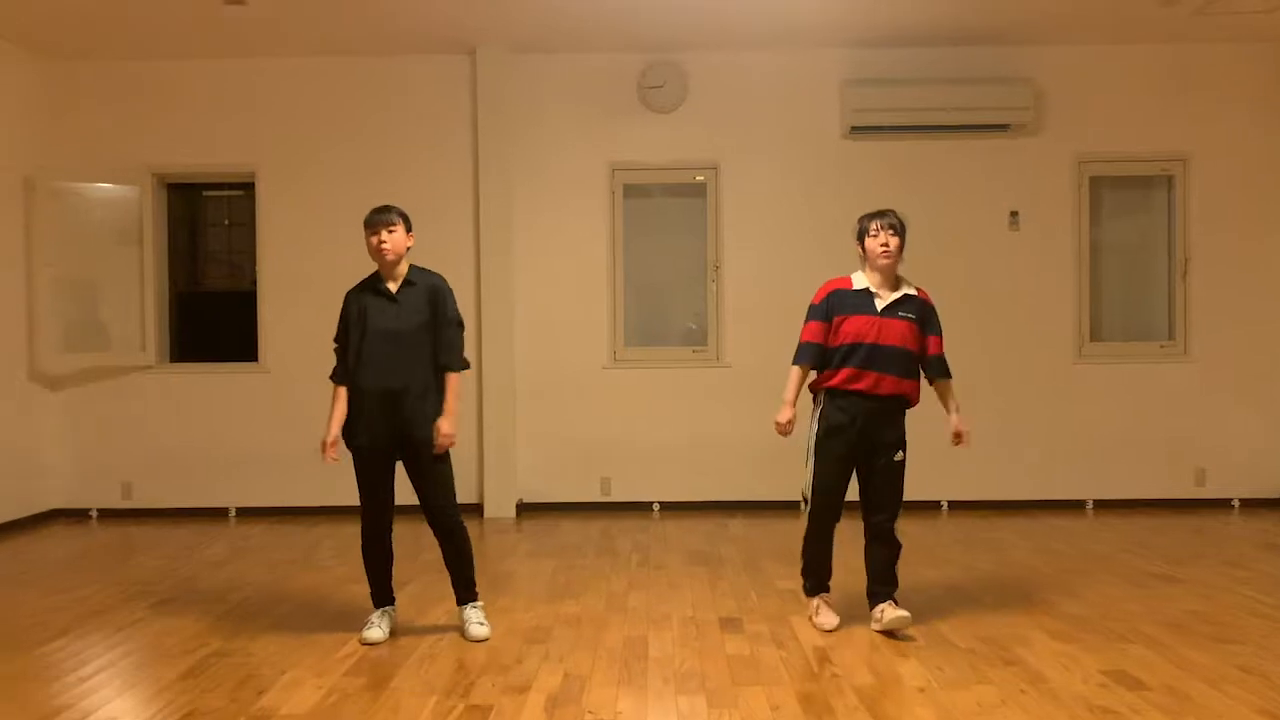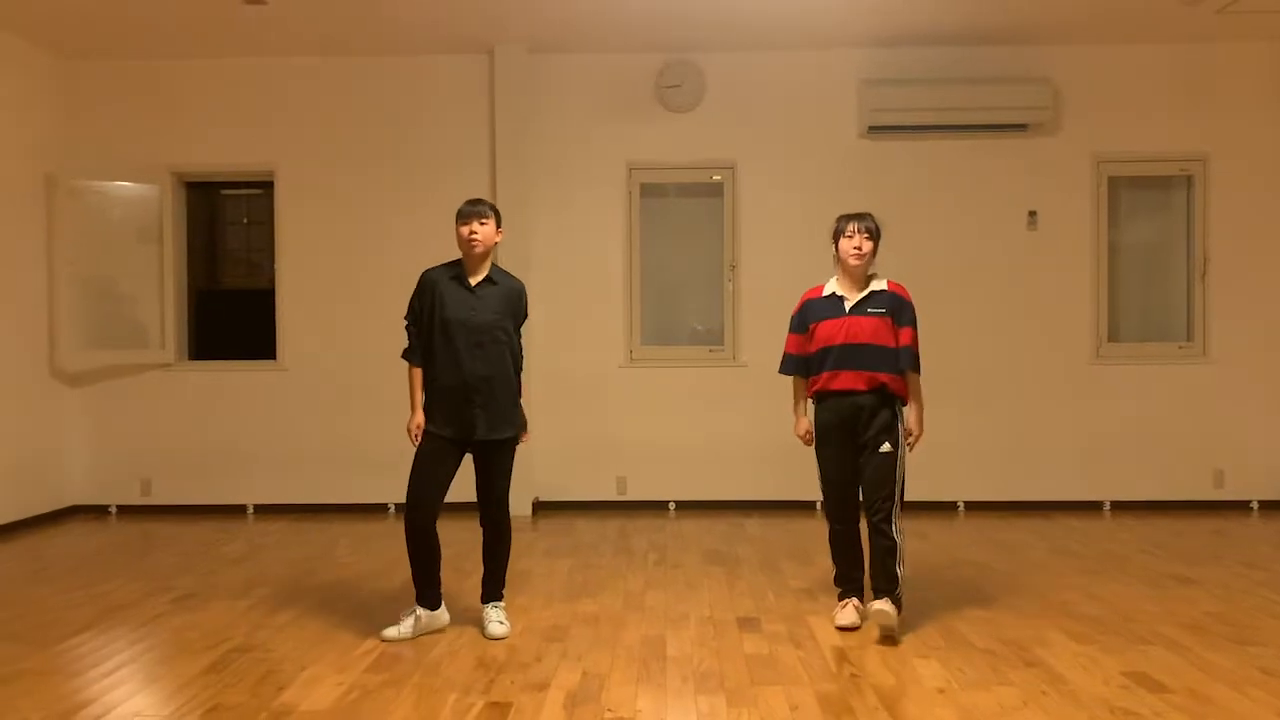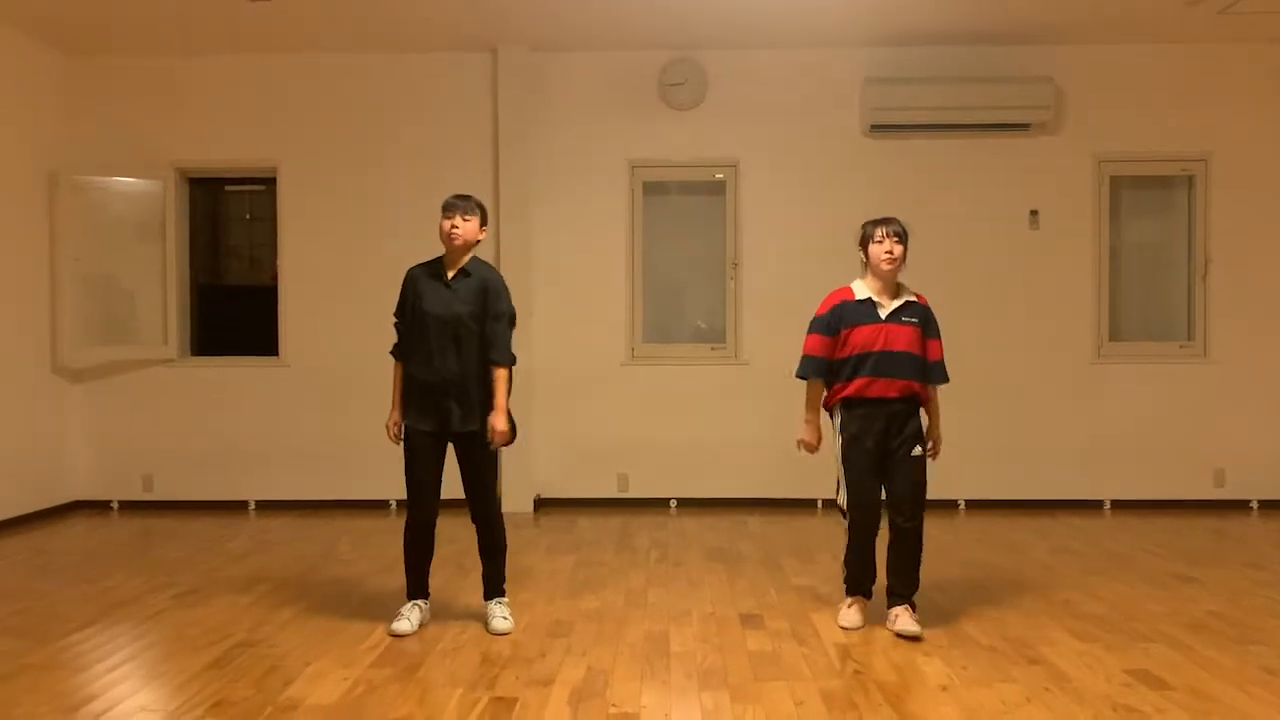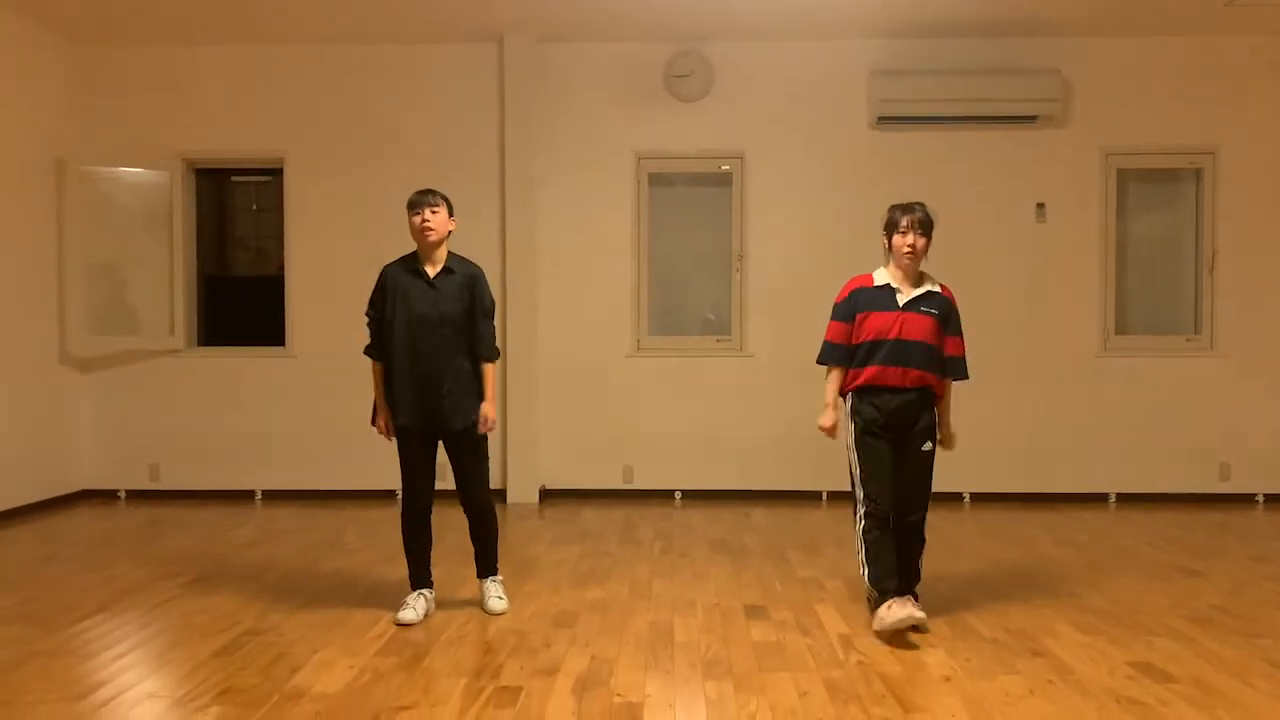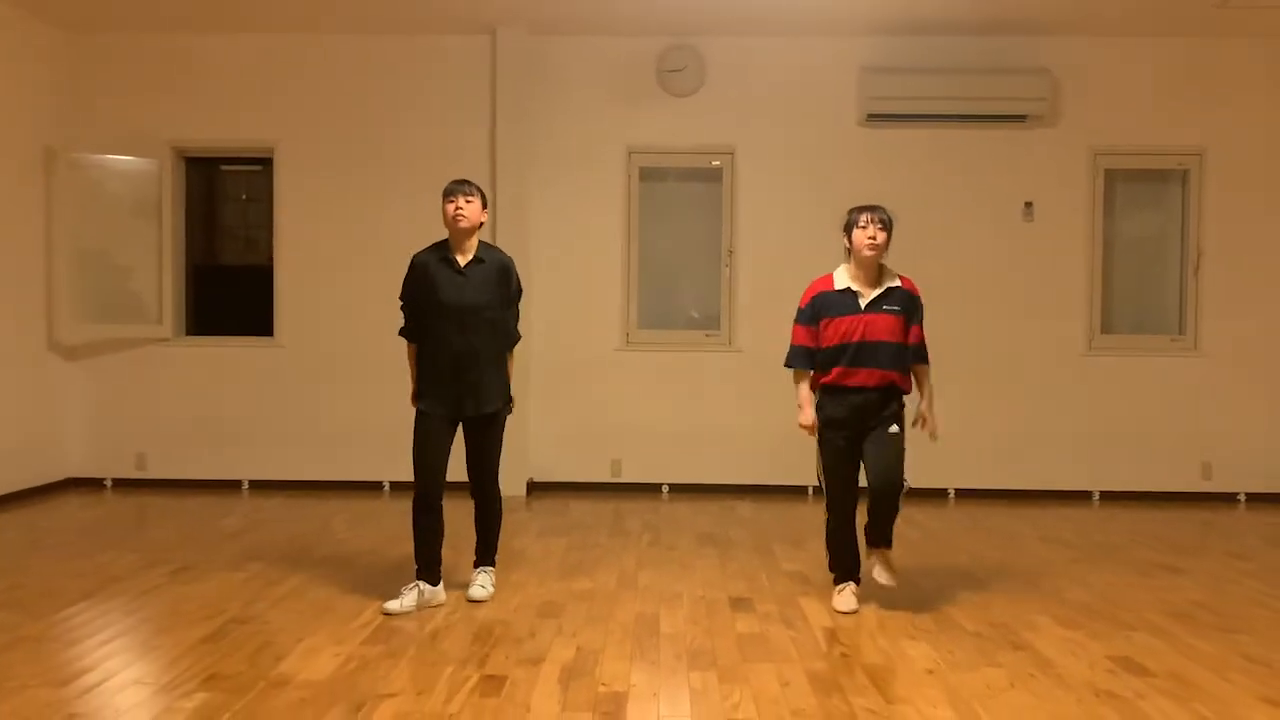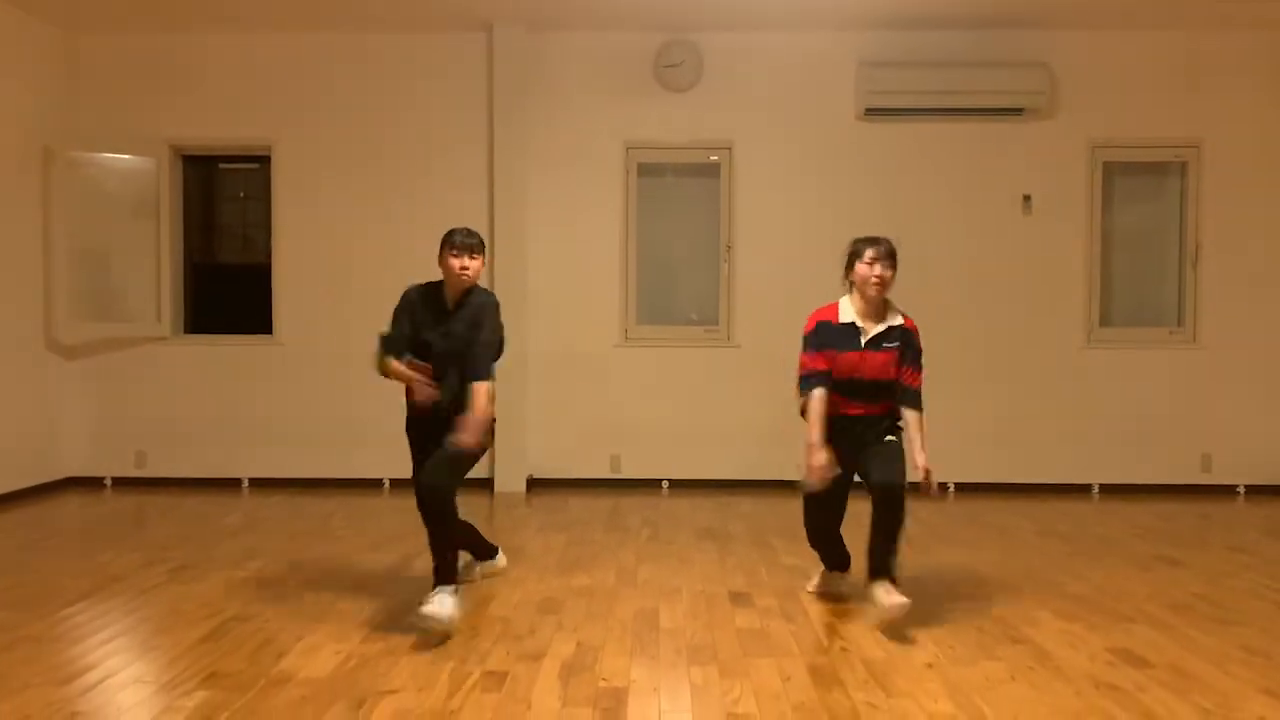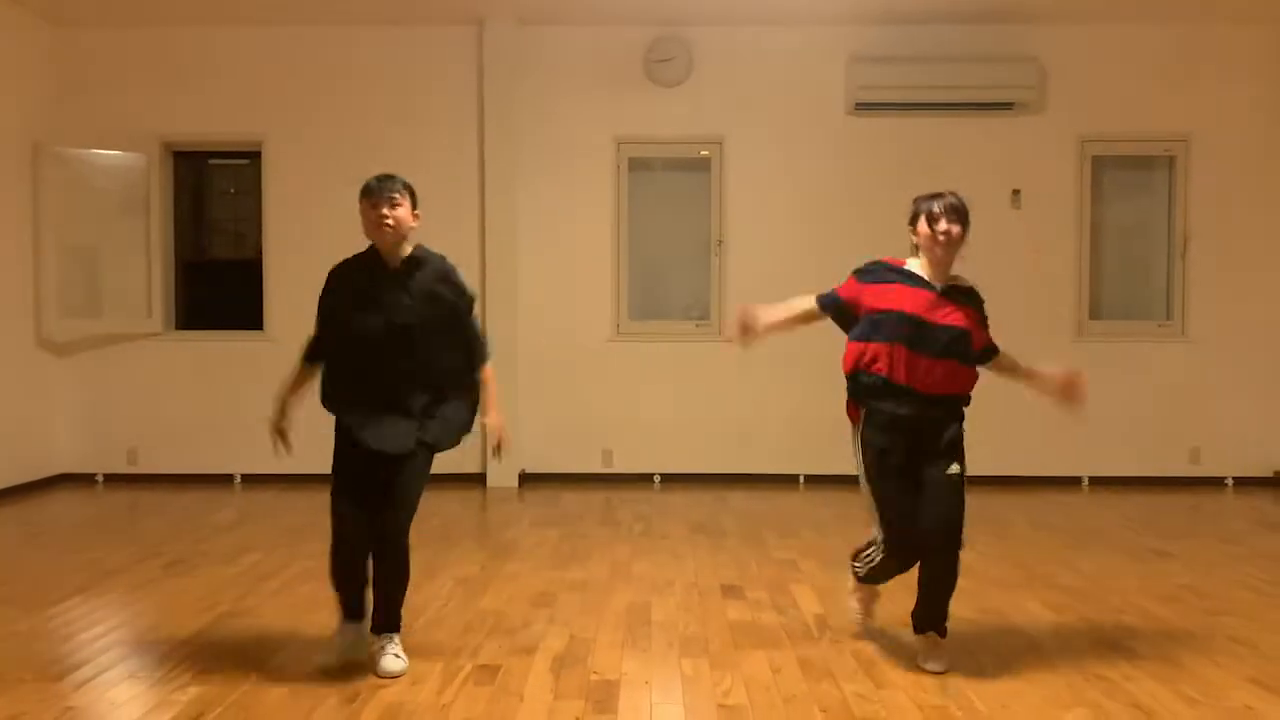
dt=0.7s
person 1, frame 1
left shoulder: (433, 289)
right shoulder: (357, 298)
left elbow: (451, 357)
right elbow: (344, 368)
left wrist: (448, 415)
right wrist: (335, 423)
left hip: (421, 423)
right hip: (370, 425)
left knee: (444, 516)
right knee: (375, 521)
left ankle: (470, 604)
right ankle: (383, 608)
person 1, frame 2
left shoulder: (511, 290)
right shoulder: (433, 283)
right elbow: (417, 351)
left wrist: (519, 409)
right wrist: (417, 409)
left hip: (497, 419)
right hip: (443, 418)
left knee: (495, 515)
right knee: (419, 512)
left ankle: (493, 603)
right ankle: (429, 607)
person 1, frame 3
left shoulder: (488, 281)
right shoulder: (416, 279)
left elbow: (500, 350)
right elbow: (404, 349)
left wrist: (500, 409)
right wrist: (396, 406)
left hip: (473, 411)
right hip: (423, 412)
left knee: (486, 509)
right knee: (420, 510)
left ankle: (496, 598)
right ankle: (417, 600)
person 1, frame 4
left shoulder: (470, 276)
right shoulder: (392, 277)
left elbow: (485, 344)
right elbow: (378, 347)
left wrist: (488, 399)
right wrist: (381, 404)
left hip: (461, 405)
right hip: (411, 408)
left knee: (476, 497)
right knee: (416, 501)
left ankle: (490, 579)
right ankle: (421, 589)
person 1, frame 5
left shoulder: (500, 266)
right shoulder: (423, 264)
left elbow: (509, 334)
right elbow: (412, 331)
left wrist: (505, 385)
right wrist: (415, 383)
left hip: (486, 393)
right hip: (435, 393)
left knee: (484, 485)
right knee: (426, 486)
left ankle: (484, 568)
right ankle: (427, 582)
person 1, frame 6
left shoulder: (484, 306)
right shoulder: (415, 300)
left elbow: (482, 371)
right elbow: (387, 358)
left wrist: (475, 420)
right wrist: (410, 378)
left hip: (464, 426)
right hip: (425, 426)
left knee: (432, 489)
right knee: (435, 508)
left ankle: (445, 588)
right ankle: (488, 554)
person 1, frame 7
left shoulder: (438, 275)
right shoulder: (346, 279)
left elbow: (472, 347)
right elbow: (322, 345)
left wrist: (491, 408)
right wrist: (286, 401)
left hip: (417, 421)
right hip: (360, 419)
left knee: (390, 532)
right knee: (349, 536)
left ankle: (387, 633)
right ankle: (353, 621)
person 2, frame 1
left shoulder: (918, 303)
right shoulder: (835, 294)
left elbow: (935, 365)
right elbow: (808, 354)
left wrist: (953, 413)
right wrist: (788, 402)
left hip: (887, 415)
right hip: (838, 410)
left knee: (882, 514)
right knee: (823, 506)
left ankle: (882, 602)
right ankle: (818, 594)
person 2, frame 2
left shoulder: (895, 297)
right shoulder: (812, 302)
left elbow: (909, 362)
right elbow: (799, 367)
left wrist: (916, 412)
right wrist: (801, 415)
left hip: (879, 411)
right hip: (831, 413)
left knee: (882, 506)
right knee: (840, 511)
left ankle: (886, 596)
right ankle: (849, 595)
person 2, frame 3
left shoulder: (918, 309)
right shoulder: (838, 305)
left elbow: (930, 373)
right elbow: (816, 369)
left wrist: (935, 422)
right wrist: (811, 421)
left hip: (905, 419)
right hip: (858, 416)
left knee: (908, 512)
right knee: (862, 510)
left ankle: (901, 603)
right ankle: (857, 595)
person 2, frame 4
left shoulder: (941, 300)
right shoulder: (858, 292)
left elbow: (949, 366)
right elbow: (836, 354)
left wrist: (945, 419)
right wrist: (830, 405)
left hip: (918, 412)
right hip: (869, 408)
left knee: (912, 509)
right knee: (876, 504)
left ankle: (906, 593)
right ankle: (884, 597)
person 2, frame 5
left shoulder: (904, 294)
right shoulder: (820, 294)
left elbow: (917, 354)
right elbow: (802, 357)
left wrist: (925, 402)
right wrist: (806, 405)
left hip: (884, 405)
right hip: (836, 406)
left knee: (888, 482)
right knee: (840, 498)
left ankle: (879, 548)
right ankle: (845, 580)
person 2, frame 6
left shoulder: (904, 331)
right shoulder: (823, 323)
left elbow: (910, 397)
right elbow: (814, 386)
left wrist: (919, 450)
right wrist: (815, 445)
left hip: (880, 430)
right hip: (834, 432)
left knee: (890, 488)
right knee: (818, 518)
left ankle: (882, 579)
right ankle: (835, 569)
person 2, frame 7
left shoulder: (967, 300)
right shoulder: (880, 275)
left elbow: (987, 356)
right elbow: (827, 304)
left wrist: (1042, 378)
right wrist: (769, 318)
left hip: (943, 425)
right hip: (884, 419)
left knee: (943, 535)
right knee: (900, 541)
left ankle: (930, 632)
right ankle: (866, 573)
